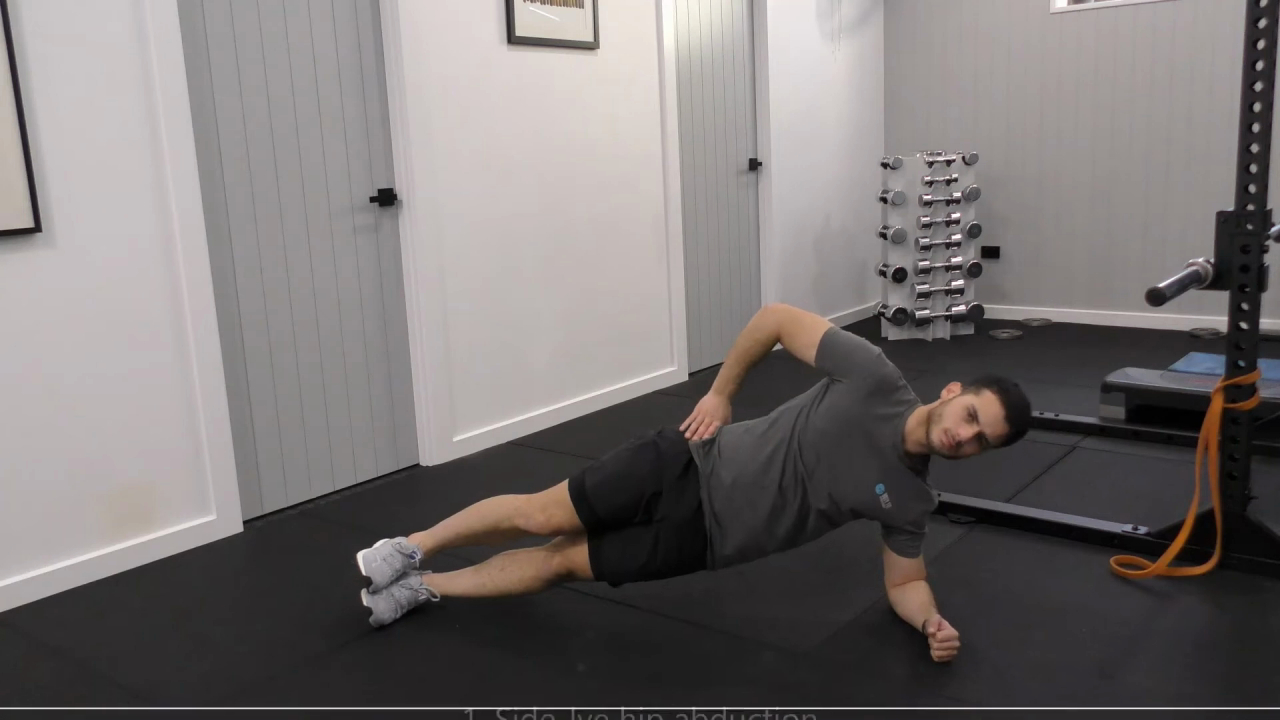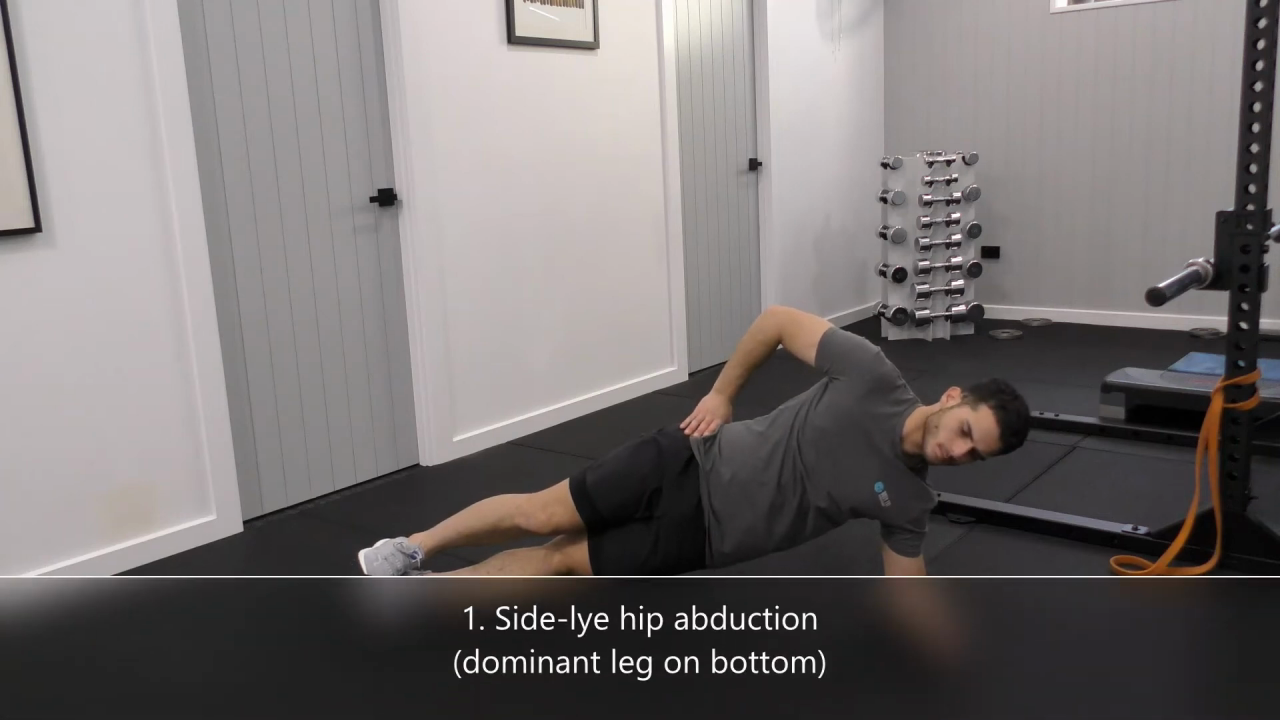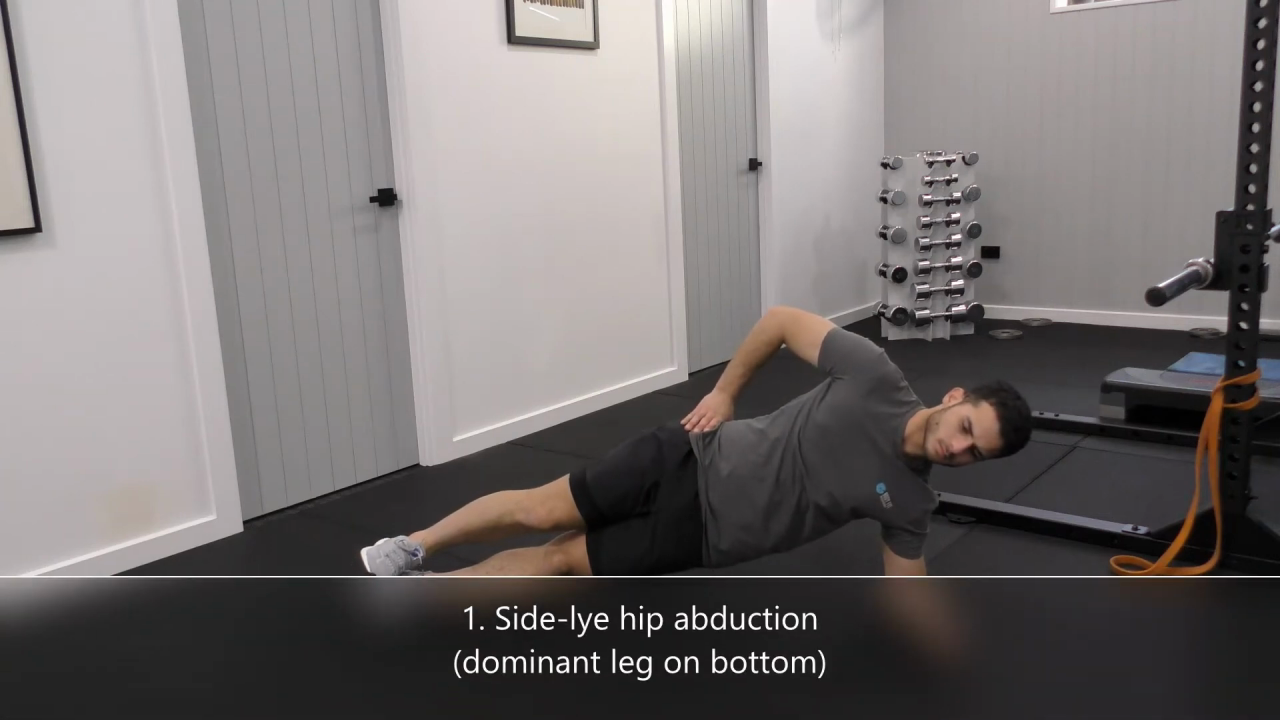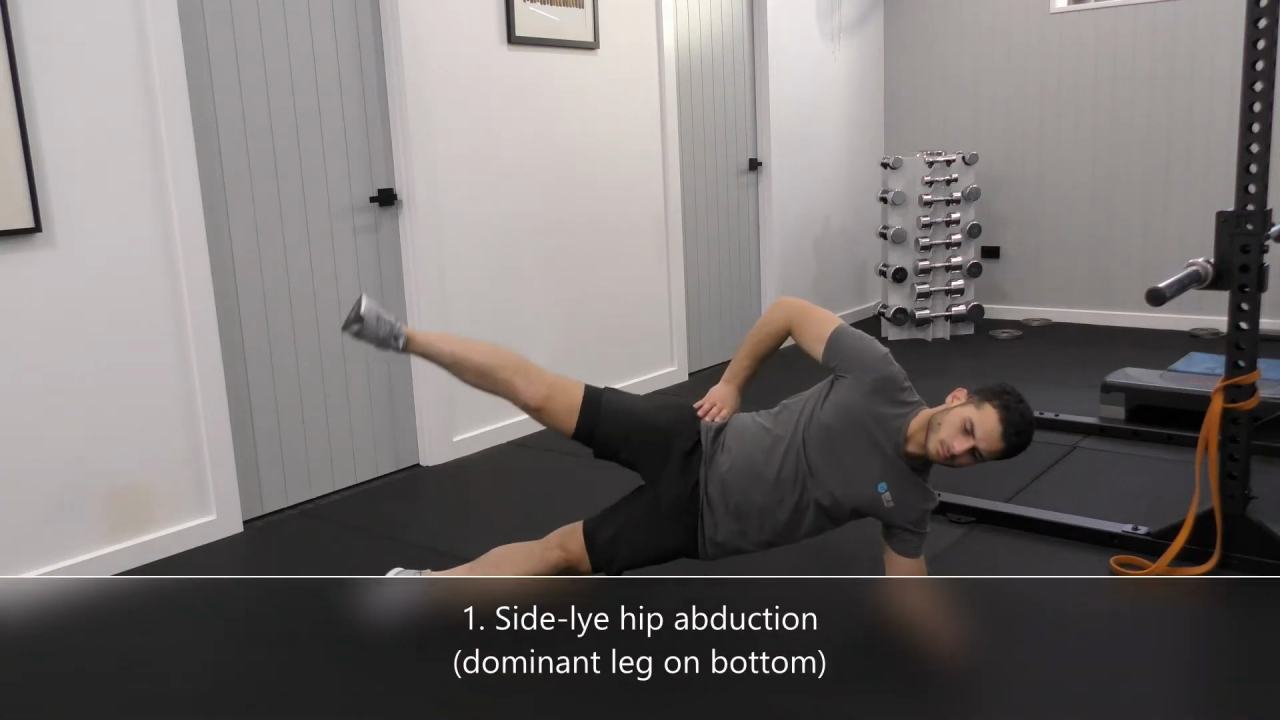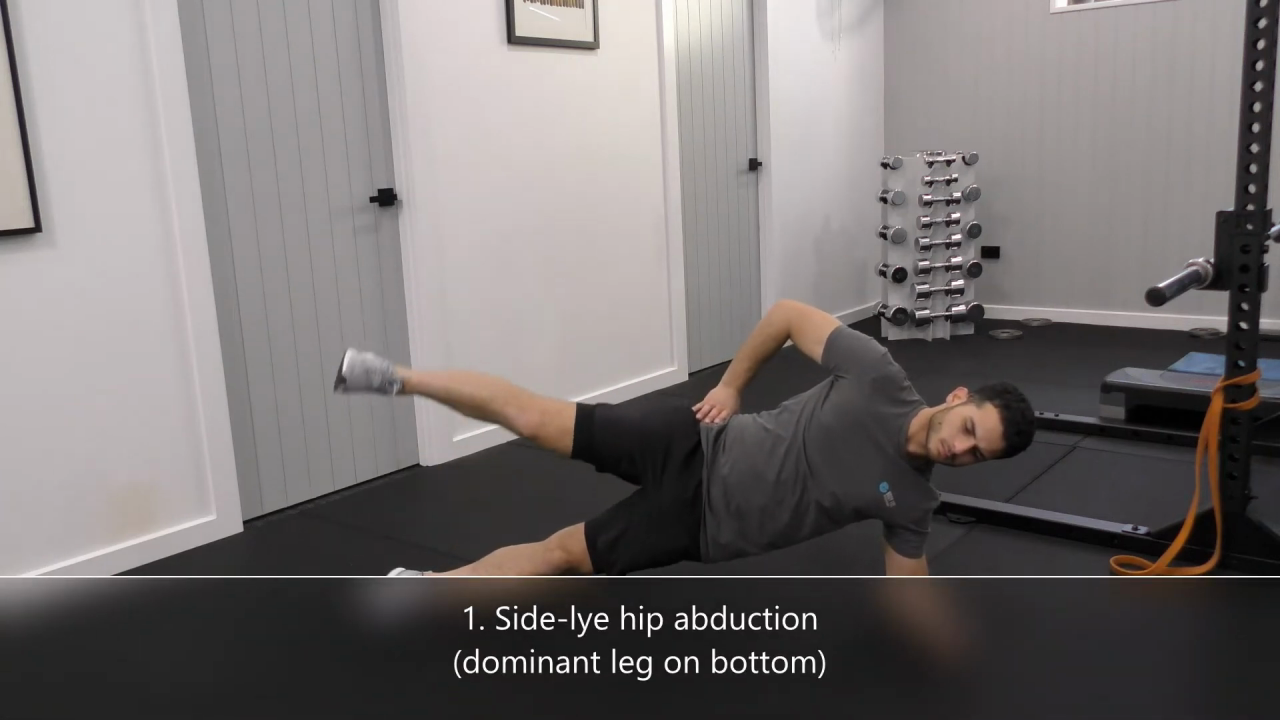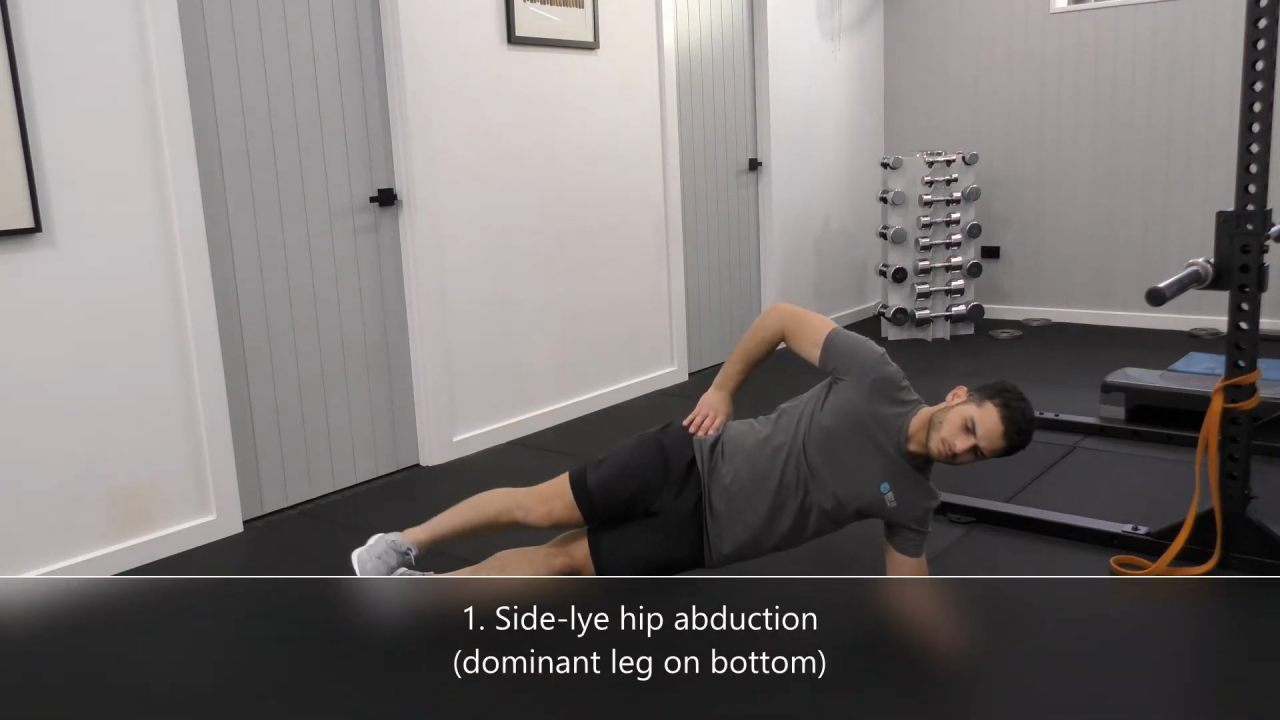
dt=0.7s
person 1, frame 1
left shoulder: (911, 501)
right shoulder: (874, 375)
left elbow: (905, 584)
right elbow: (776, 316)
left wrist: (935, 625)
right wrist: (719, 393)
left hip: (702, 537)
right hip: (691, 467)
left knee: (562, 562)
right knee: (542, 516)
left ankle: (422, 590)
right ankle: (409, 549)
person 1, frame 2
left shoulder: (910, 497)
right shoulder: (873, 375)
left elbow: (904, 581)
right elbow: (777, 320)
right wrist: (721, 393)
left hip: (703, 534)
right hip: (693, 464)
left knee: (562, 560)
right knee: (541, 516)
right ankle: (412, 549)
person 1, frame 3
left shoulder: (910, 500)
right shoulder: (876, 375)
left elbow: (905, 585)
right elbow: (781, 320)
right wrist: (723, 393)
left hip: (704, 532)
right hip: (695, 461)
left knee: (562, 558)
right knee: (541, 511)
right ankle: (414, 548)
person 1, frame 4
left shoulder: (910, 500)
right shoulder: (880, 376)
right elbow: (789, 310)
right wrist: (731, 383)
left hip: (699, 519)
right hip: (695, 445)
left knee: (560, 552)
right knee: (536, 390)
right ankle: (404, 337)
person 1, frame 5
left shoulder: (911, 499)
right shoulder: (878, 374)
left elbow: (906, 587)
right elbow: (789, 312)
right wrist: (731, 384)
left hip: (702, 522)
right hip: (696, 447)
left knee: (561, 552)
right knee: (535, 418)
right ankle: (396, 379)
person 1, frame 6
left shoulder: (913, 498)
right shoulder: (876, 376)
left elbow: (908, 587)
right elbow: (781, 317)
right wrist: (721, 390)
left hip: (705, 533)
right hip: (696, 463)
left knee: (565, 559)
right knee: (540, 508)
right ankle: (408, 543)
